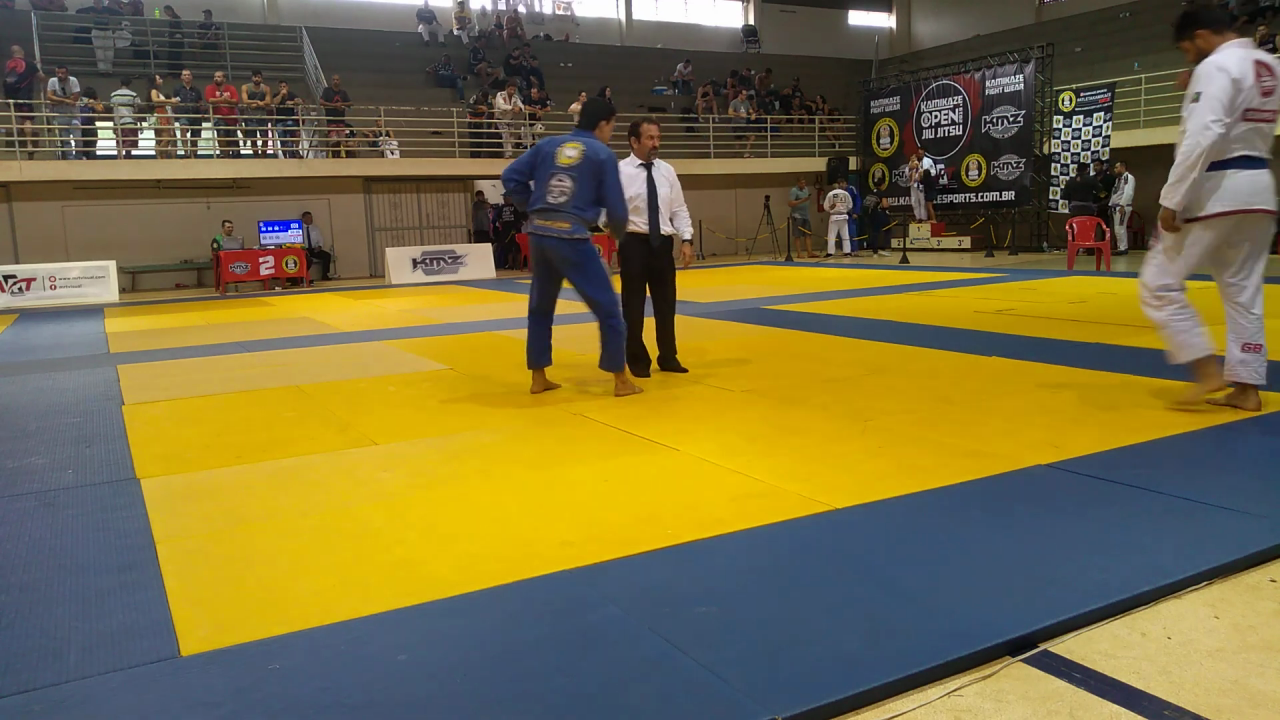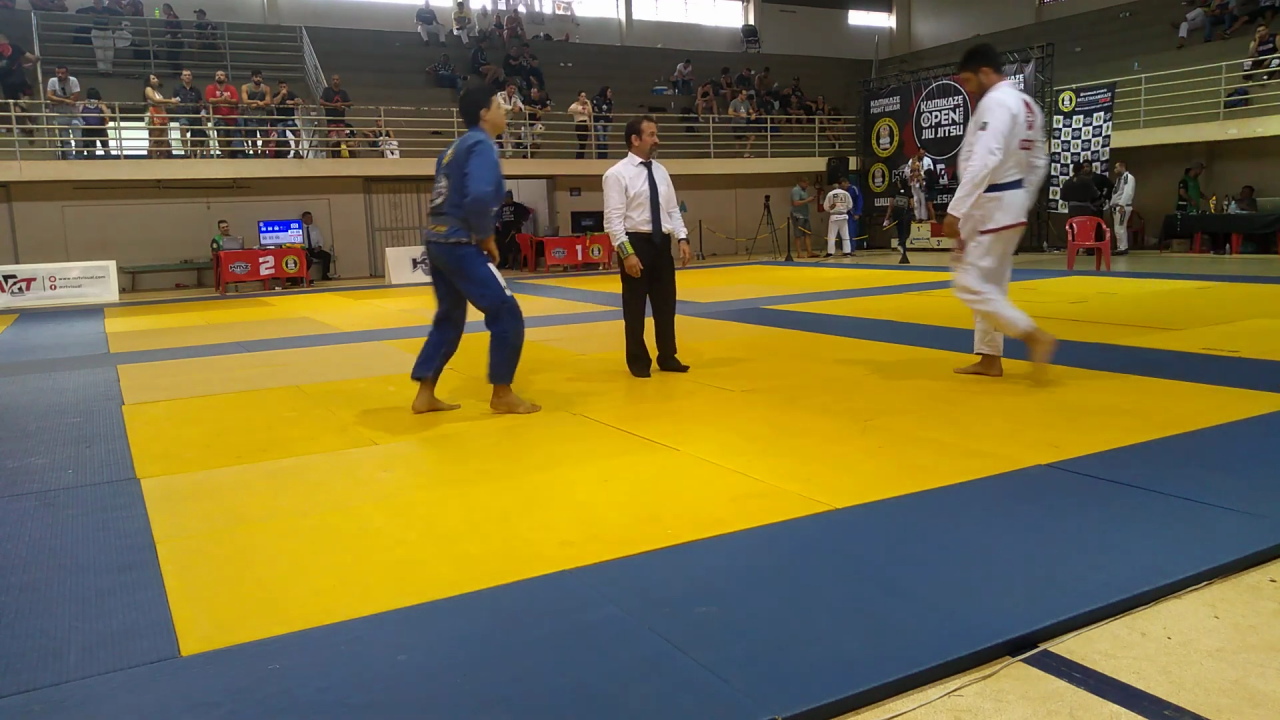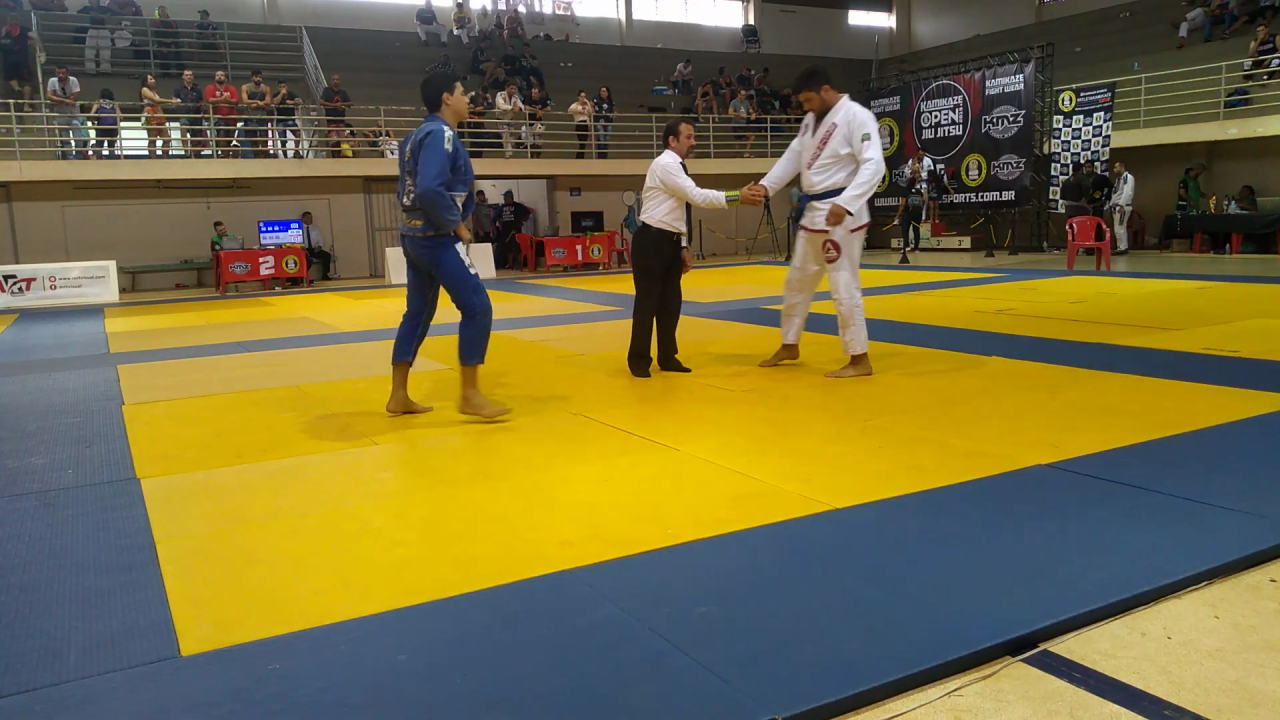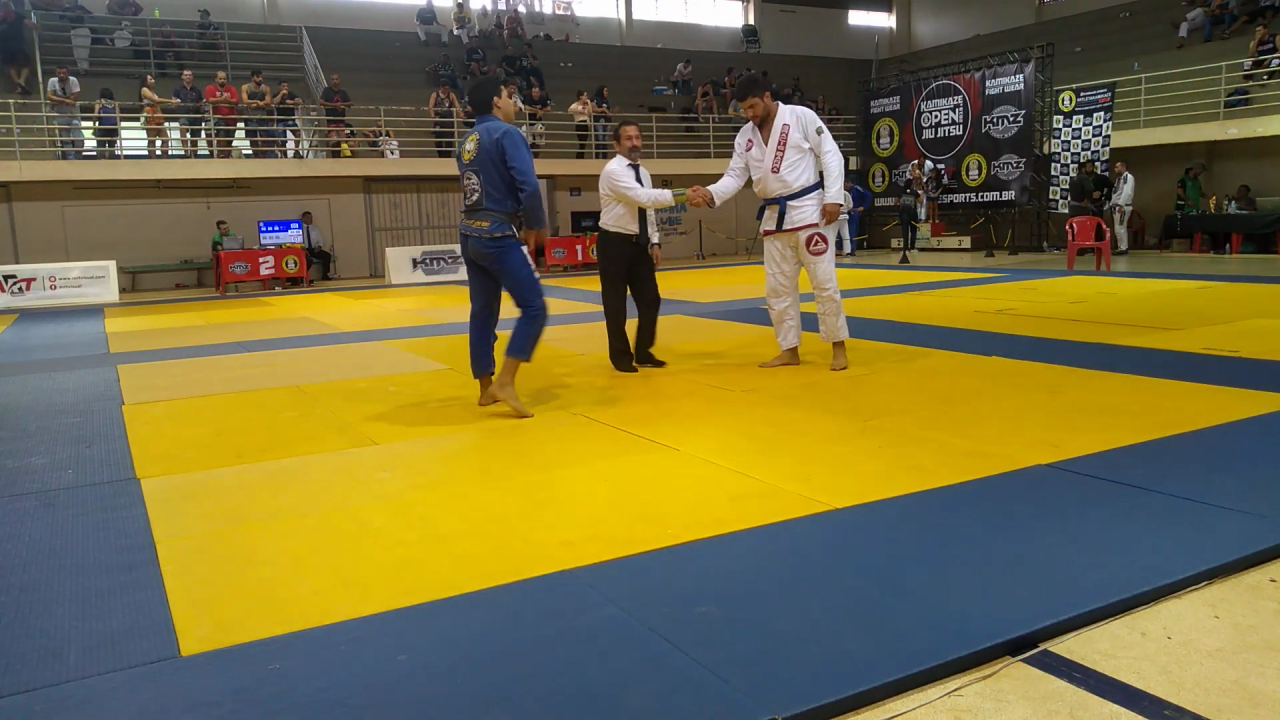
dt=1s
person 1, frame 1
left shoulder: (1215, 66)
left elbow: (1202, 137)
left wrist: (1171, 198)
left hip: (1213, 188)
left knee: (1160, 283)
right knee: (1244, 290)
left ankle: (1207, 367)
right ankle: (1247, 386)
person 1, frame 2
left shoulder: (995, 104)
right shoulder: (1026, 104)
left elbow: (984, 162)
right elbow: (1037, 164)
left wrist: (956, 210)
left hip: (990, 204)
right hip: (1014, 204)
left knee: (972, 285)
right knee: (990, 283)
left ankle: (1036, 337)
right ankle: (989, 357)
person 1, frame 3
left shoulder: (857, 117)
right shoulder: (813, 119)
left elbow: (873, 166)
right elbow: (793, 157)
left wrist: (846, 203)
right wrist: (767, 184)
left hip: (839, 215)
right hip: (812, 214)
left knee: (843, 287)
right knee: (797, 282)
left ankle: (860, 359)
right ankle: (789, 347)
person 1, frame 4
left shoulder: (801, 116)
right shoulder: (745, 136)
left elbow: (831, 156)
right elbow: (735, 176)
left wrist: (833, 197)
right wrist: (710, 193)
left hip: (809, 210)
right hip: (774, 216)
left knee: (824, 282)
right knee: (779, 288)
left ankle: (838, 346)
right ankle: (790, 350)
person 2, frame 1
left shoulder: (546, 146)
right shoulder: (603, 155)
left elbow: (511, 177)
right elbow: (617, 212)
right wrist: (619, 229)
left hip: (538, 234)
right hip: (572, 238)
left knee: (541, 307)
right knee: (608, 309)
left ankle: (538, 377)
right ankle: (621, 380)
person 2, frame 2
left shoulder: (454, 148)
right shoulder: (482, 146)
right elbow: (479, 197)
right wrist: (486, 237)
left hip: (436, 241)
right hip: (459, 244)
left knee: (450, 317)
right knee: (506, 315)
left ankle: (425, 395)
right ankle: (502, 395)
person 2, frame 3
left shoulder: (418, 135)
right shoulder: (440, 134)
right elbow: (430, 190)
right wrist: (455, 225)
left hip: (414, 235)
right hip: (435, 237)
left knee: (418, 312)
right knee: (476, 307)
left ankle: (398, 396)
right ankle: (470, 395)
person 2, frame 4
left shoulder: (466, 143)
right shoulder: (506, 134)
right elbow: (529, 187)
left wrist: (521, 224)
right wrist: (536, 226)
left hip: (470, 234)
right hip: (498, 235)
left knee: (483, 312)
right knee: (534, 307)
left ankle: (487, 388)
right ankle: (504, 383)
person 3, frame 1
left shoulder: (667, 171)
right shoulder: (619, 173)
left elbow: (679, 209)
left wrist: (686, 239)
left hip: (662, 243)
right hip: (634, 243)
left knee: (666, 302)
right knee: (634, 304)
left ankle: (668, 357)
right ankle: (638, 359)
person 3, frame 2
left shoulder: (660, 171)
right shoulder: (617, 174)
left elbow: (672, 210)
right elbow: (613, 219)
left wrist: (682, 238)
right wrist: (627, 253)
left hip: (661, 243)
right hip: (635, 244)
left knee: (666, 302)
right knee: (635, 306)
left ankle: (667, 356)
right ankle: (638, 360)
person 3, frame 3
left shoulder: (677, 168)
right shoulder: (665, 165)
right elbow: (697, 197)
left wrist: (683, 247)
right wrist: (739, 196)
left hip: (670, 242)
right hip: (651, 241)
left knee: (670, 302)
right knee: (647, 301)
left ankle: (667, 357)
right ankle: (639, 359)
person 3, frame 4
left shoulder: (643, 173)
right shoulder: (613, 171)
right elbow: (643, 198)
left wrist: (654, 243)
right wrist: (681, 195)
left hip: (638, 244)
right hip: (614, 244)
left knee: (650, 299)
right knee: (616, 303)
left ankle: (642, 351)
right ankle: (621, 355)
